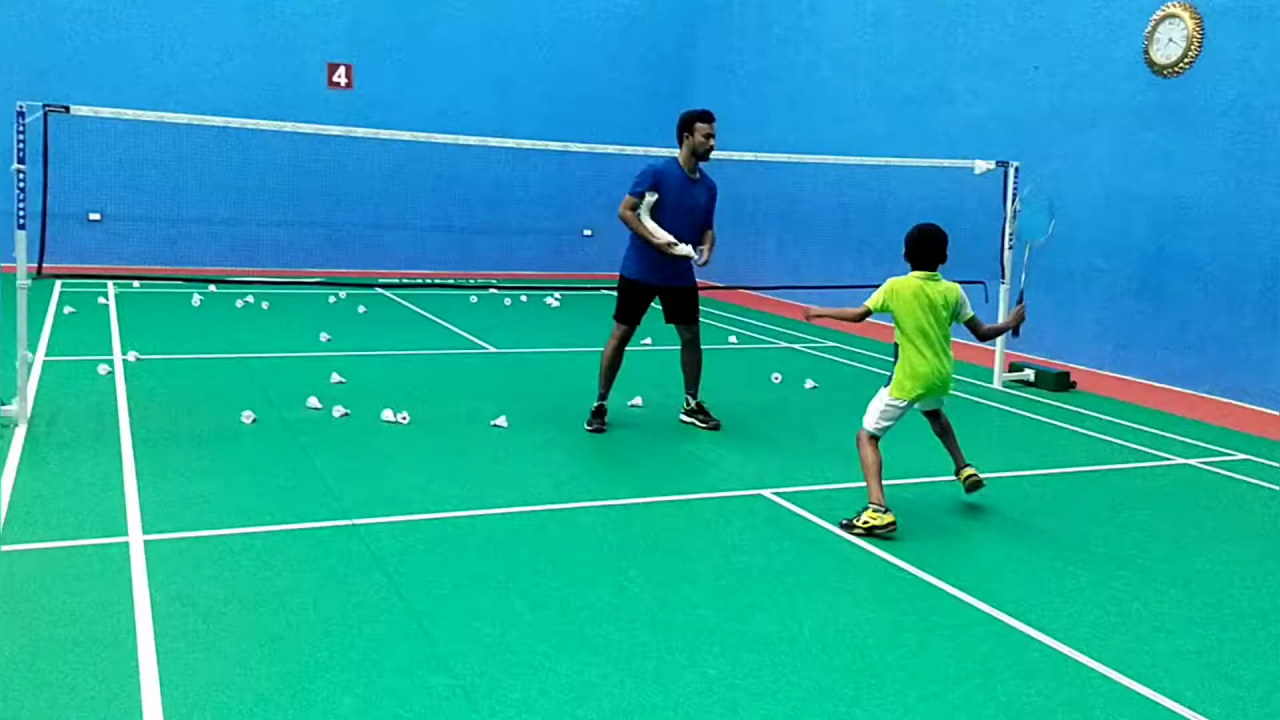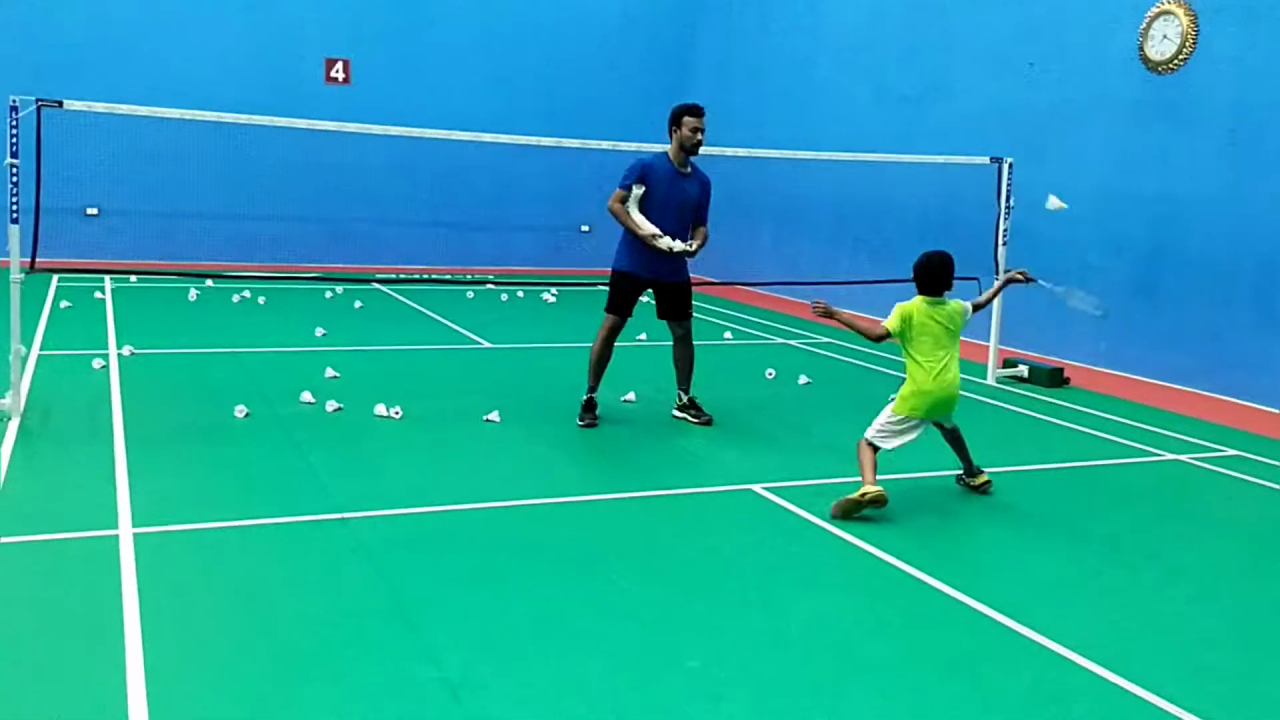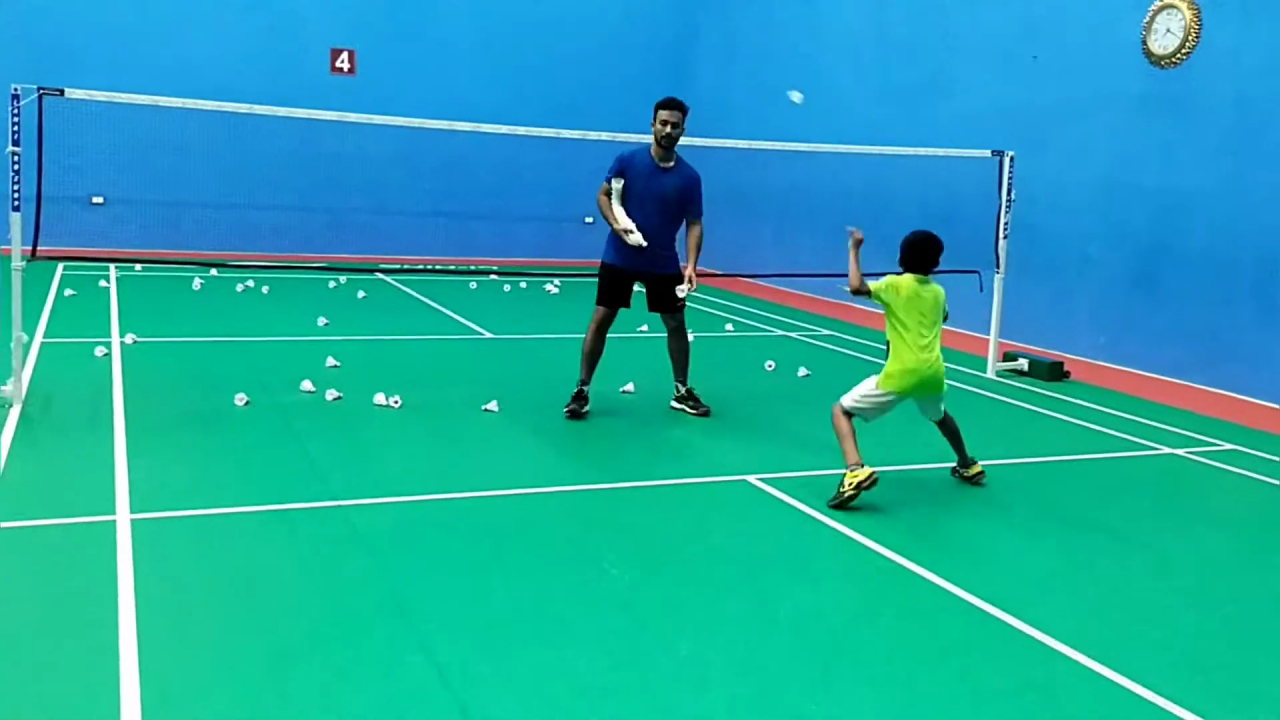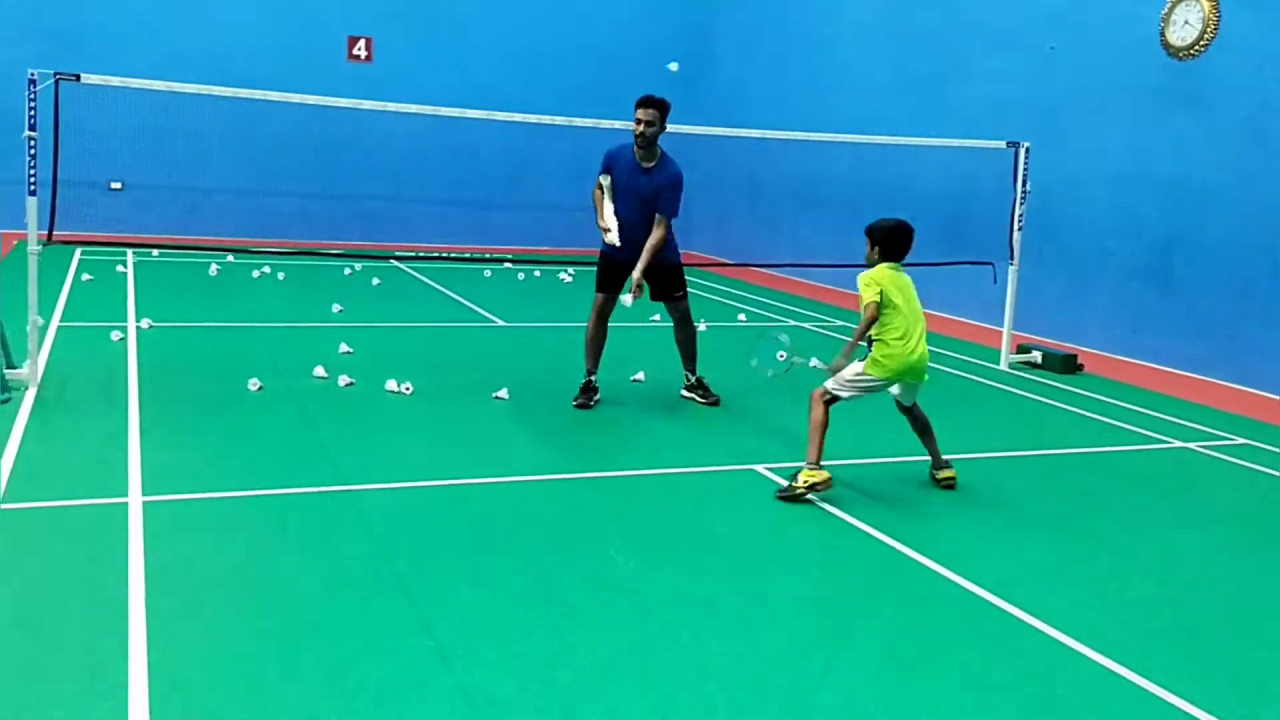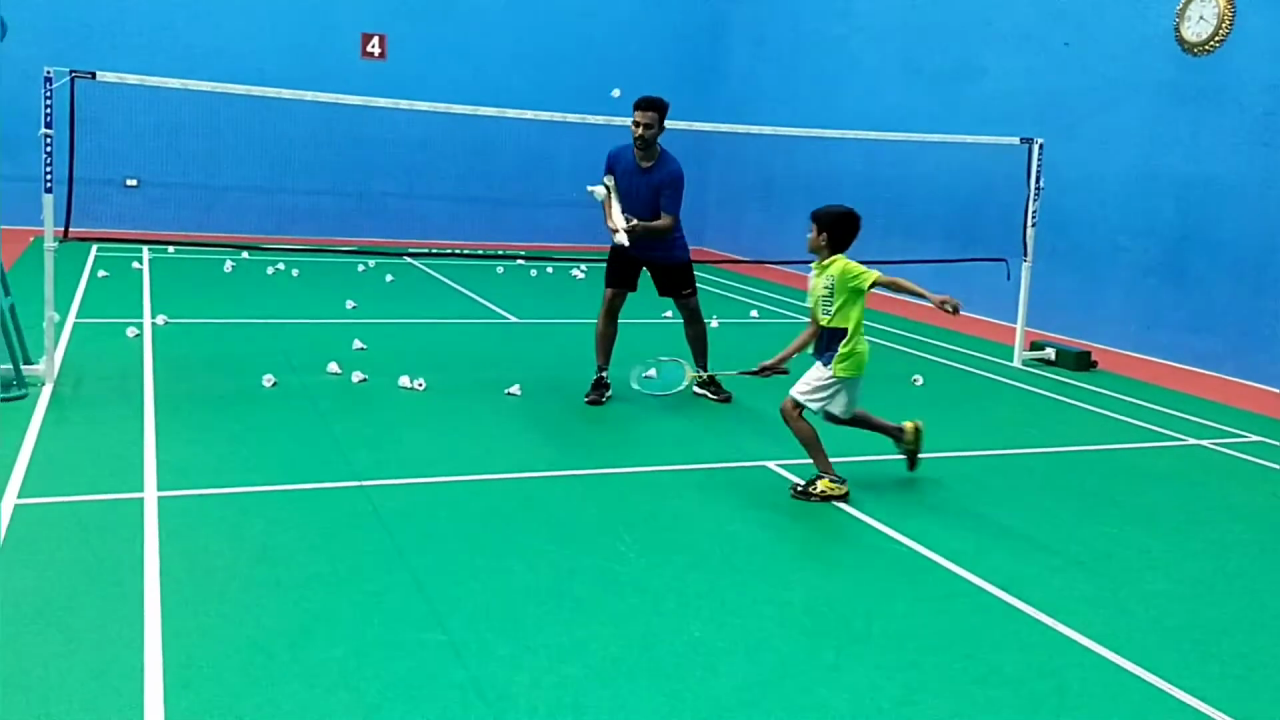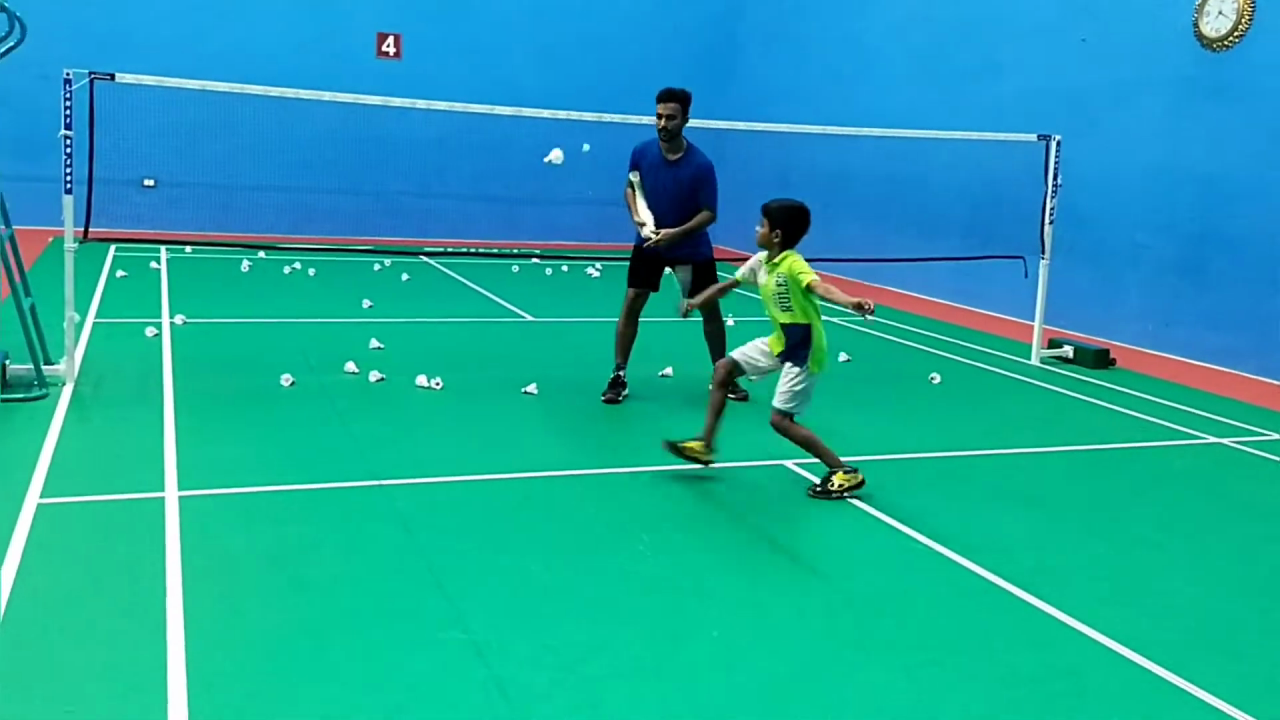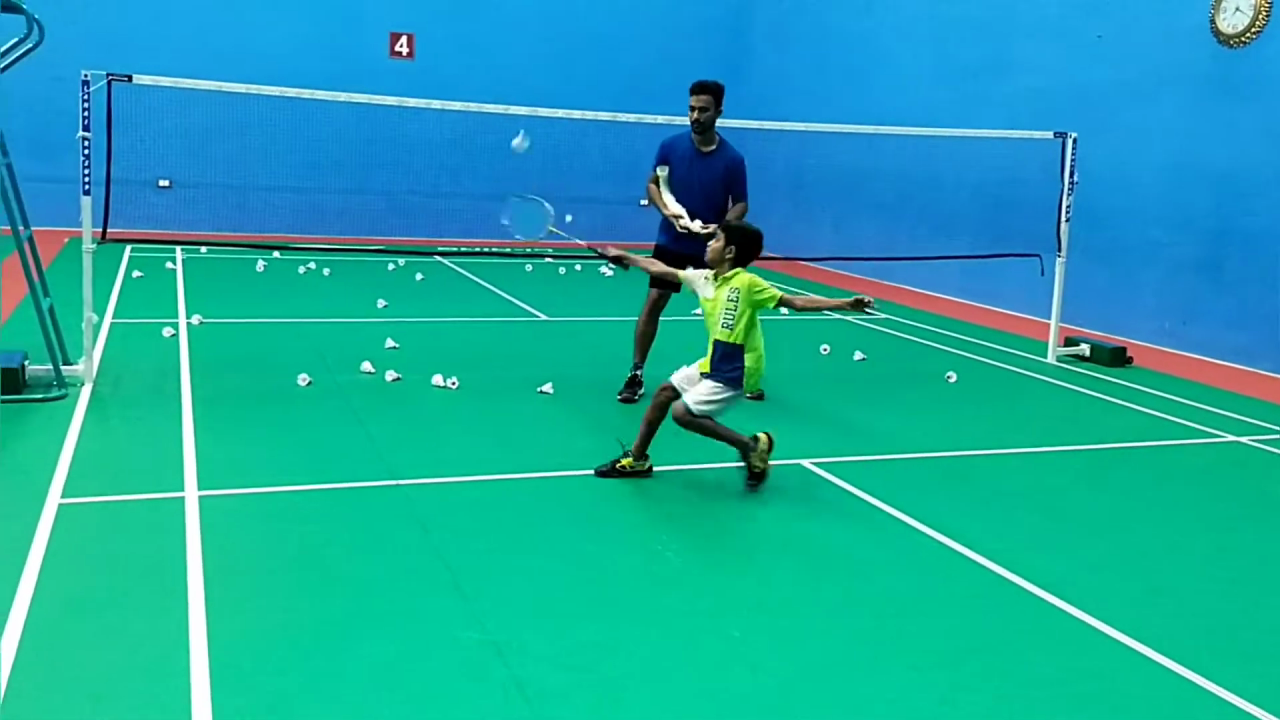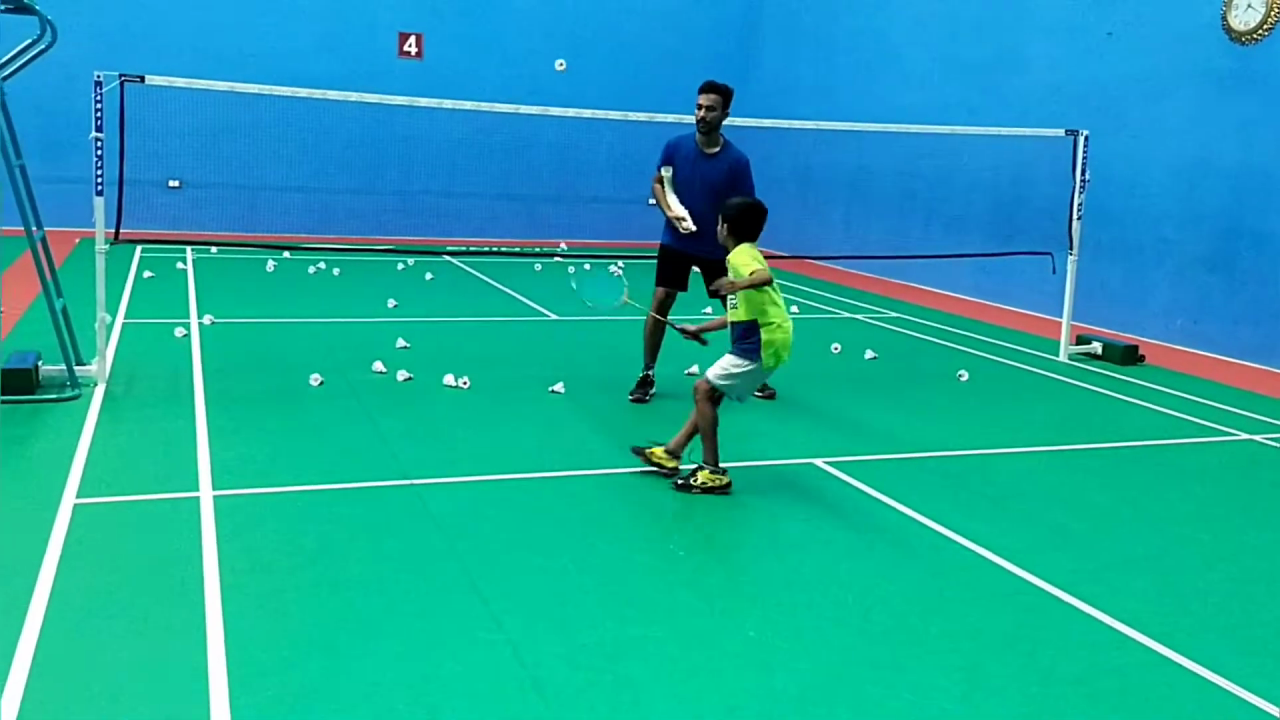
dt=0.2s
person 1, frame 1
left shoulder: (708, 186)
right shoulder: (656, 172)
left elbow: (707, 228)
right elbow: (625, 211)
left wrist: (707, 247)
right wrist: (656, 241)
left hip: (681, 276)
right hip: (640, 272)
left knee: (691, 336)
right knee: (621, 334)
left ankle: (692, 405)
right ankle: (600, 405)
person 1, frame 2
left shoulder: (702, 182)
right shoulder: (645, 166)
left elbow: (700, 225)
right elbow: (615, 203)
left wrist: (695, 243)
right wrist: (641, 231)
left hip: (674, 271)
right hip: (632, 264)
left knee: (683, 333)
right knee: (610, 327)
left ankle: (684, 400)
right ankle: (590, 399)
person 1, frame 3
left shoulder: (689, 177)
right shoulder: (626, 160)
left elbow: (694, 224)
right elbow: (605, 197)
left wrist: (691, 265)
right wrist: (620, 225)
left hip: (663, 263)
right hip: (619, 257)
left knee: (677, 325)
right knee: (601, 320)
left ankle: (682, 391)
right ankle: (581, 391)
person 1, frame 4
left shoulder: (671, 174)
right shoulder: (614, 156)
left elbow: (661, 228)
right elbow: (600, 188)
left wrist: (641, 271)
right wrist: (602, 220)
left hip: (659, 253)
right hip: (616, 248)
left knee: (681, 313)
right knee: (600, 307)
left ankle: (692, 381)
right ankle: (590, 382)
person 1, frame 5
left shoulder: (671, 171)
right shoulder: (616, 156)
left elbow: (670, 223)
left wrist: (643, 227)
right wrist: (610, 219)
left hip: (667, 249)
right hip: (625, 243)
left knee: (691, 310)
right knee: (610, 303)
left ankle: (703, 377)
right ankle: (601, 378)
person 1, frame 6
left shoulder: (701, 165)
right shoulder: (641, 152)
left elbow: (709, 214)
right elbow: (631, 187)
left wrist: (675, 233)
right wrist: (638, 216)
left hip: (692, 248)
right hip: (649, 241)
left knee: (711, 308)
right knee: (632, 303)
right ankle: (619, 375)
person 1, frame 7
left shoulder: (732, 158)
right shoulder: (670, 146)
left elbow: (740, 205)
right elbow: (652, 184)
right wrist: (666, 211)
right hip: (672, 242)
right knee: (653, 303)
right ankle: (636, 375)
person 1, frame 8
left shoulder: (736, 161)
right shoulder: (674, 147)
right elbow: (658, 183)
right wrist: (670, 211)
left hip: (718, 245)
right hip: (677, 242)
right knee: (660, 302)
right ankle: (647, 375)
person 2, frame 1
left shoulder: (895, 287)
right shoulder: (953, 292)
left elbow: (858, 314)
right elbow: (982, 334)
left wrist: (819, 312)
right wrist: (1010, 324)
left hip: (908, 381)
right hip: (941, 377)
left knee: (867, 437)
right knee: (933, 412)
left ankle: (878, 511)
right ankle: (964, 468)
person 2, frame 2
left shoulder: (907, 311)
right shoulder: (959, 310)
left elbow: (878, 334)
right elbow: (978, 304)
left wrist: (835, 315)
right wrist: (1006, 281)
left hip: (918, 396)
right hip: (949, 393)
left knee: (868, 443)
right knee: (943, 421)
left ankle: (869, 489)
right ankle: (974, 474)
person 2, frame 3
left shoulder: (894, 284)
right shoulder: (939, 292)
left elbow: (857, 288)
left wrist: (854, 249)
left hip: (900, 374)
right hip: (932, 372)
left knee: (841, 411)
right knee: (937, 414)
left ankle: (857, 470)
right ankle: (968, 465)
person 2, frame 4
left shoulder: (871, 277)
right shoulder: (905, 280)
left elbow: (872, 315)
left wrist: (849, 352)
left hip: (889, 360)
right hip: (915, 362)
left knee: (820, 397)
right knee: (908, 406)
left ankle: (813, 474)
right ankle: (942, 469)
person 2, frame 5
left shoulder: (844, 270)
right shoulder: (818, 273)
left elbow: (894, 283)
right elbow: (817, 326)
left wrist: (933, 298)
right wrist: (782, 356)
left hip: (839, 359)
right hip: (831, 354)
left knee: (790, 408)
right knee: (836, 415)
left ankle: (832, 480)
right ankle: (905, 432)
person 2, frame 6
left shoulder: (795, 266)
right shoulder: (761, 261)
left elbow: (824, 288)
right elbow: (730, 283)
left wrist: (856, 302)
right wrist: (698, 300)
left hip: (803, 351)
right hip: (779, 343)
left knee: (780, 419)
right knee: (725, 367)
left ankle: (845, 473)
right ankle: (703, 446)
person 2, frame 7
left shoulder: (749, 284)
right shoulder: (704, 278)
left elbow: (794, 301)
right elbow: (665, 271)
left wrist: (845, 304)
right wrist: (624, 257)
left hip: (735, 371)
right hip: (716, 364)
left knee: (682, 414)
right knee: (664, 393)
left ankle: (750, 445)
right ankle: (636, 459)
person 2, frame 8
left shoulder: (741, 255)
right shoulder: (748, 257)
left elbow: (765, 277)
left wrist: (733, 285)
right wrist: (700, 329)
left hip: (763, 343)
right hip: (763, 339)
left knee: (705, 391)
right knee: (712, 392)
left ankle: (713, 473)
right ankle: (671, 452)
